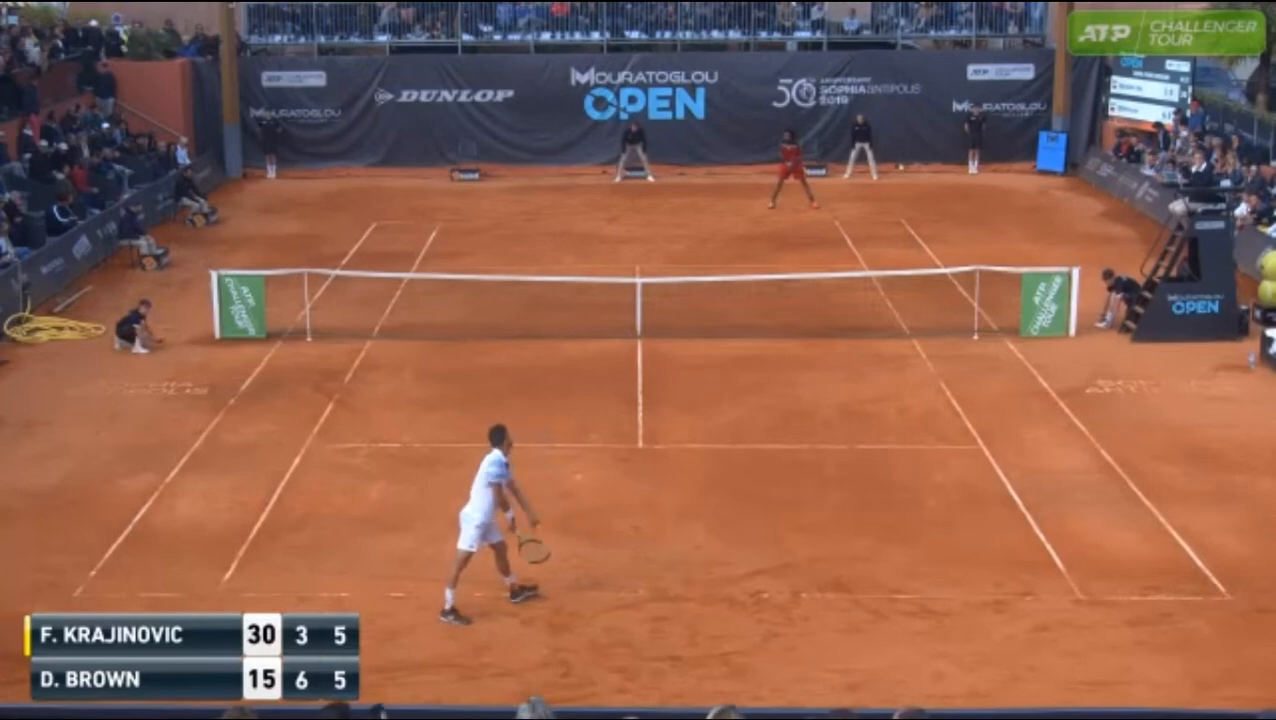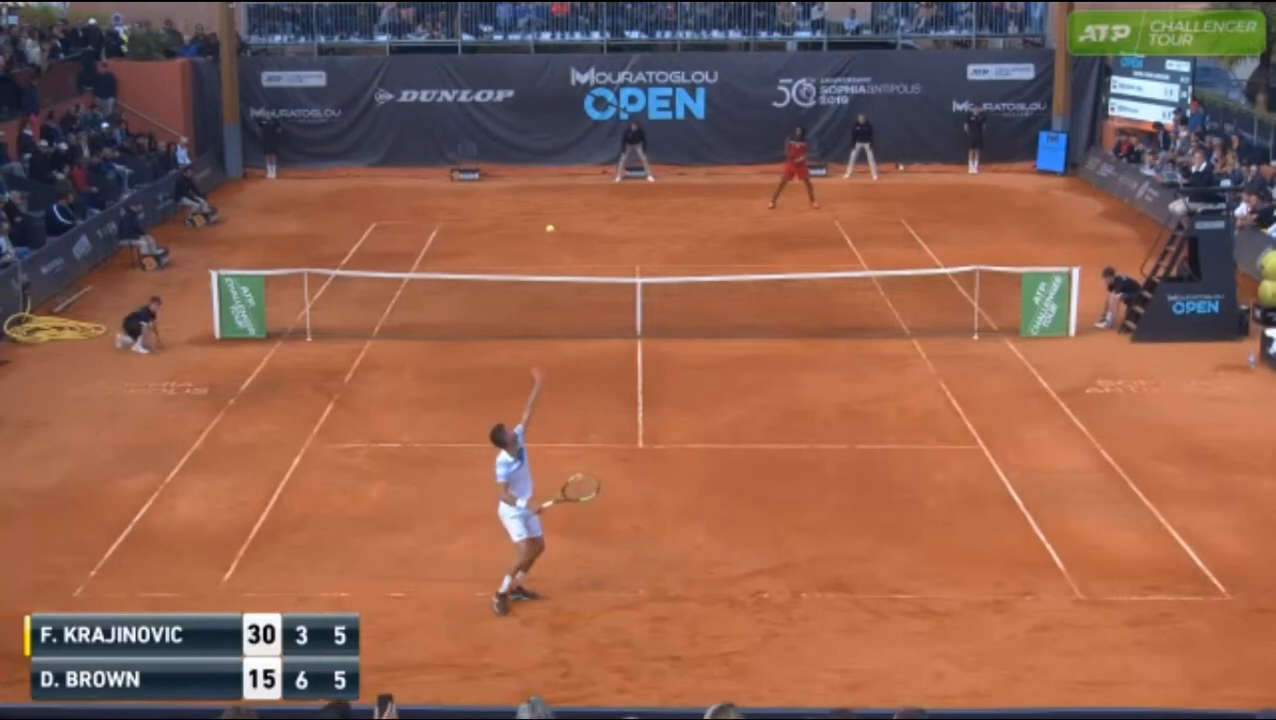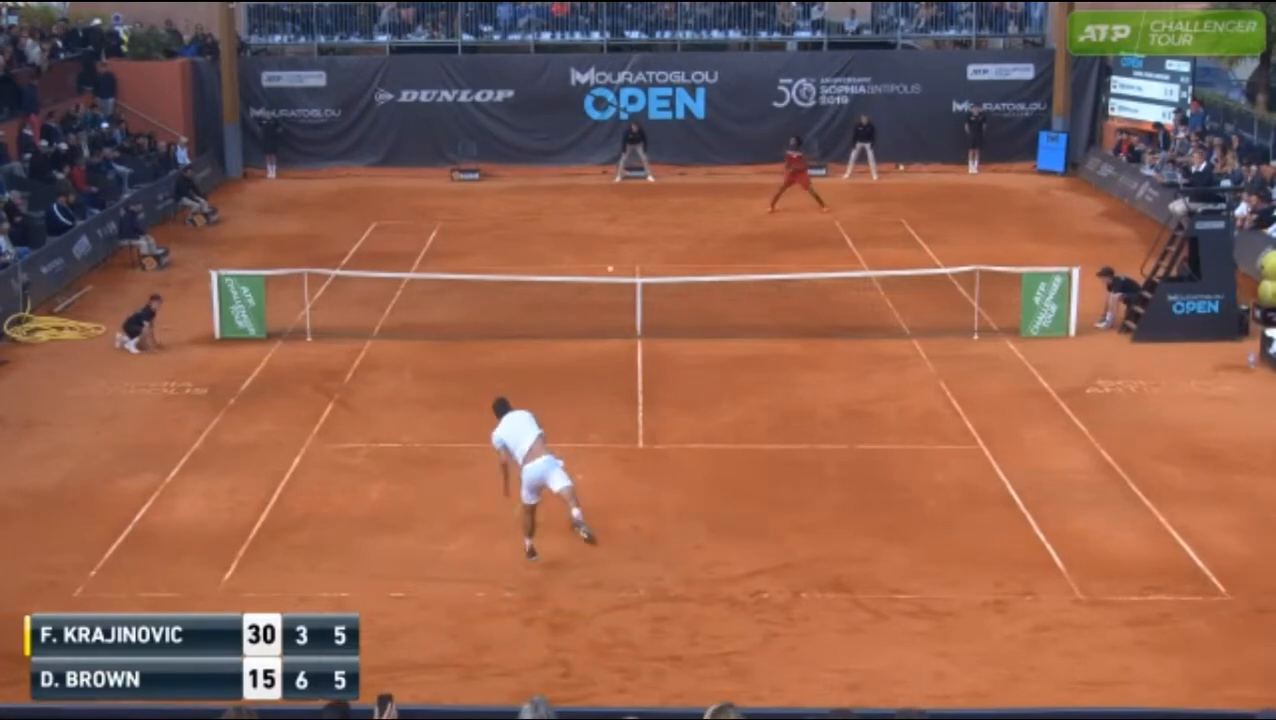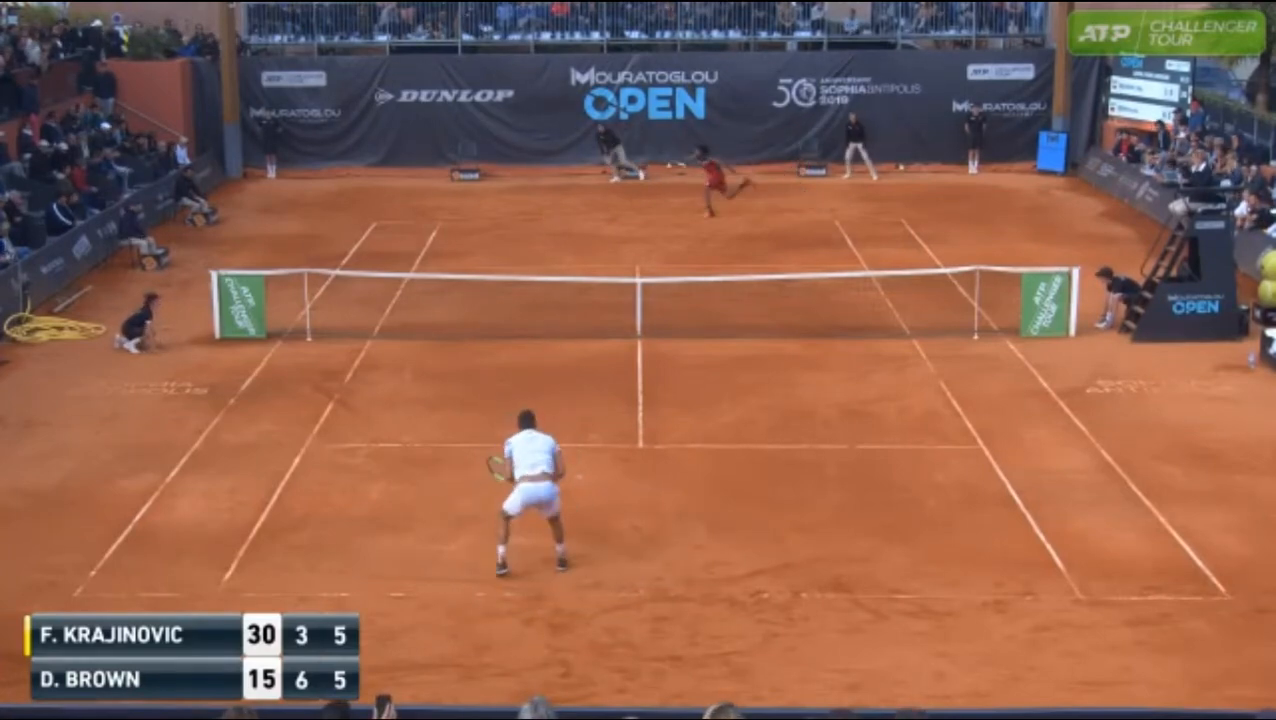
dt=0.7s
person 1, frame 1
left shoulder: (501, 461)
right shoulder: (494, 462)
left elbow: (514, 489)
right elbow: (498, 496)
left wrist: (529, 513)
right wrist: (510, 515)
left hip: (485, 518)
right hip: (475, 517)
left knee: (501, 548)
right knee: (462, 561)
left ankle: (515, 589)
right ankle: (447, 609)
person 1, frame 2
left shoulder: (518, 440)
right shoulder: (503, 463)
left elbow: (528, 409)
right elbow: (503, 495)
left wrist: (538, 384)
right wrist: (526, 504)
left hip: (526, 509)
right hip: (512, 511)
left knee: (538, 547)
right knee: (525, 553)
left ankle: (515, 587)
right ankle: (501, 594)
person 1, frame 3
left shoulder: (497, 433)
right shoulder: (523, 415)
left elbow: (504, 461)
left wrist: (505, 483)
left hip: (529, 471)
right hip: (546, 463)
left knee: (528, 510)
right knee: (569, 494)
left ankle: (529, 548)
right ankle: (578, 522)
person 1, frame 4
left shoulder: (511, 442)
right shoulder: (549, 440)
left elbow: (509, 474)
right elbow: (561, 470)
left hip: (525, 490)
right hip: (546, 488)
left knee: (504, 518)
right knee: (554, 520)
left ankle: (501, 563)
right ankle: (562, 559)
